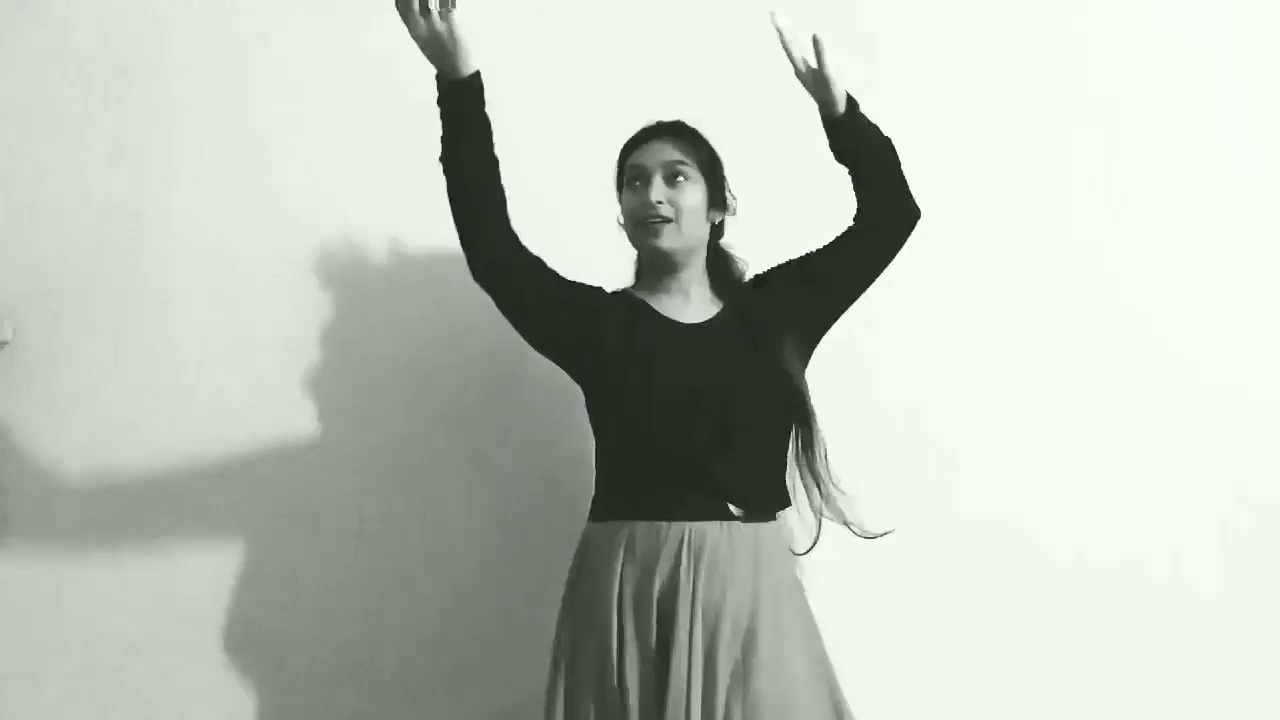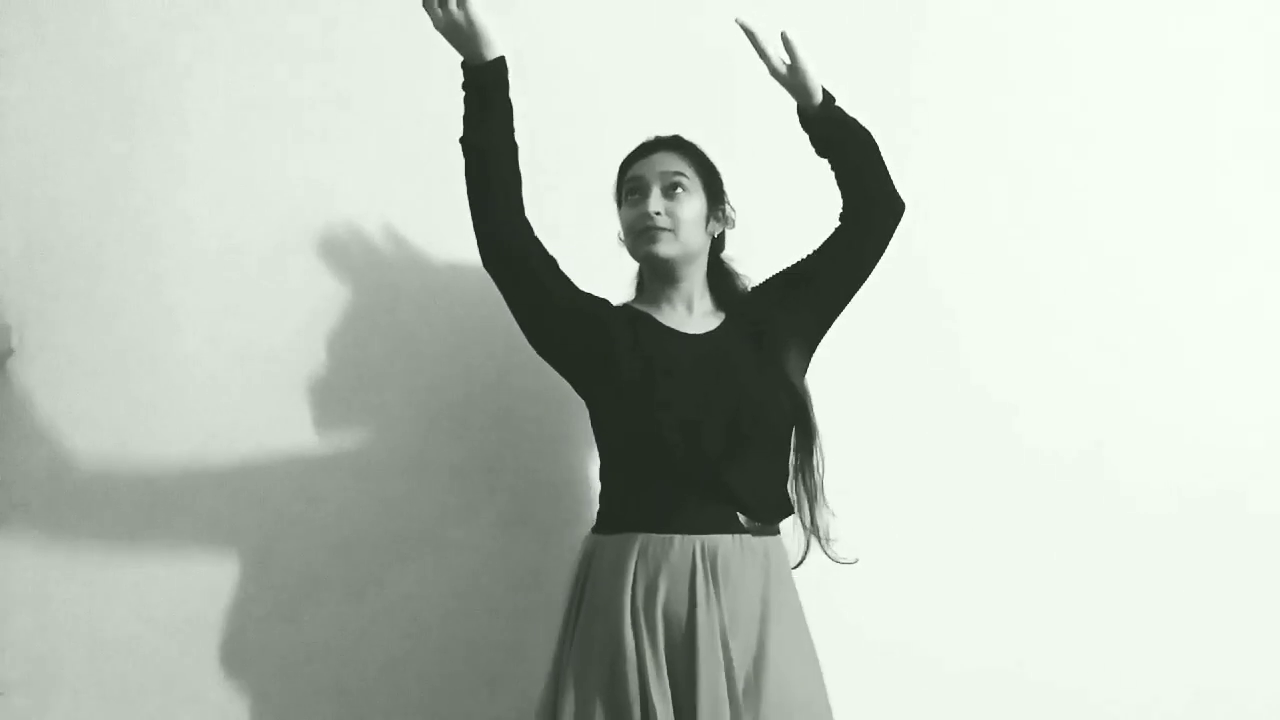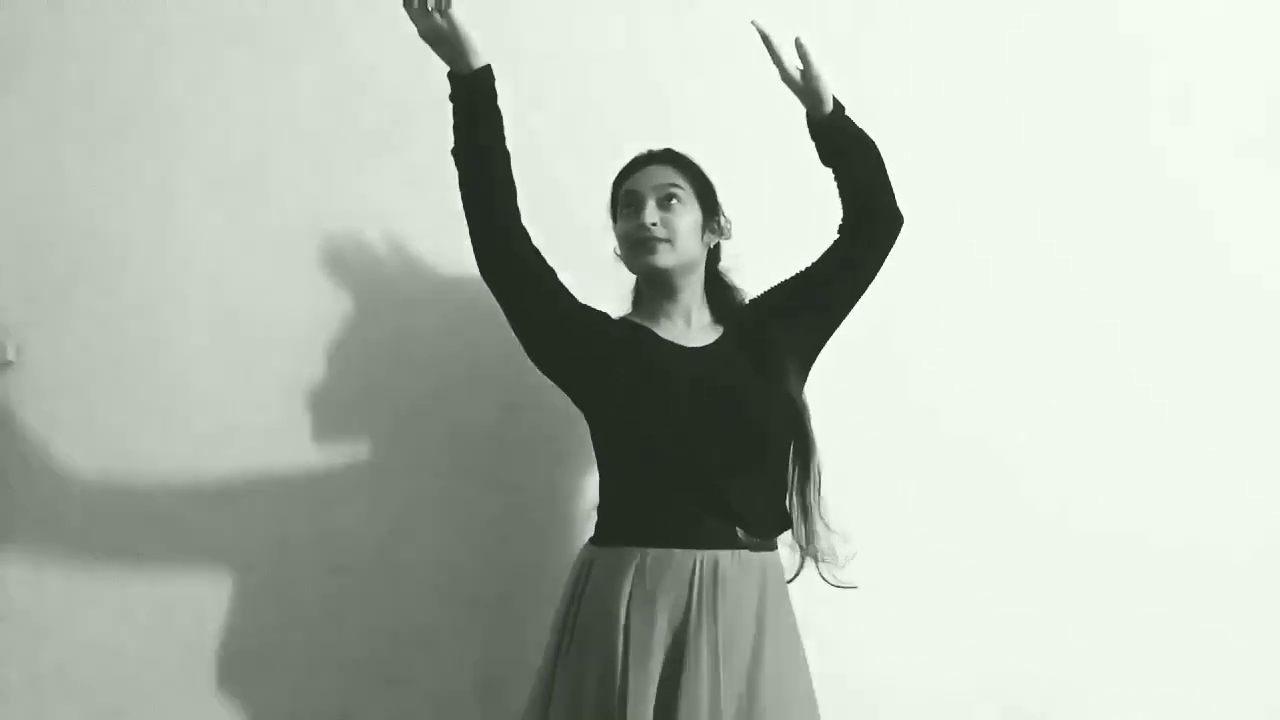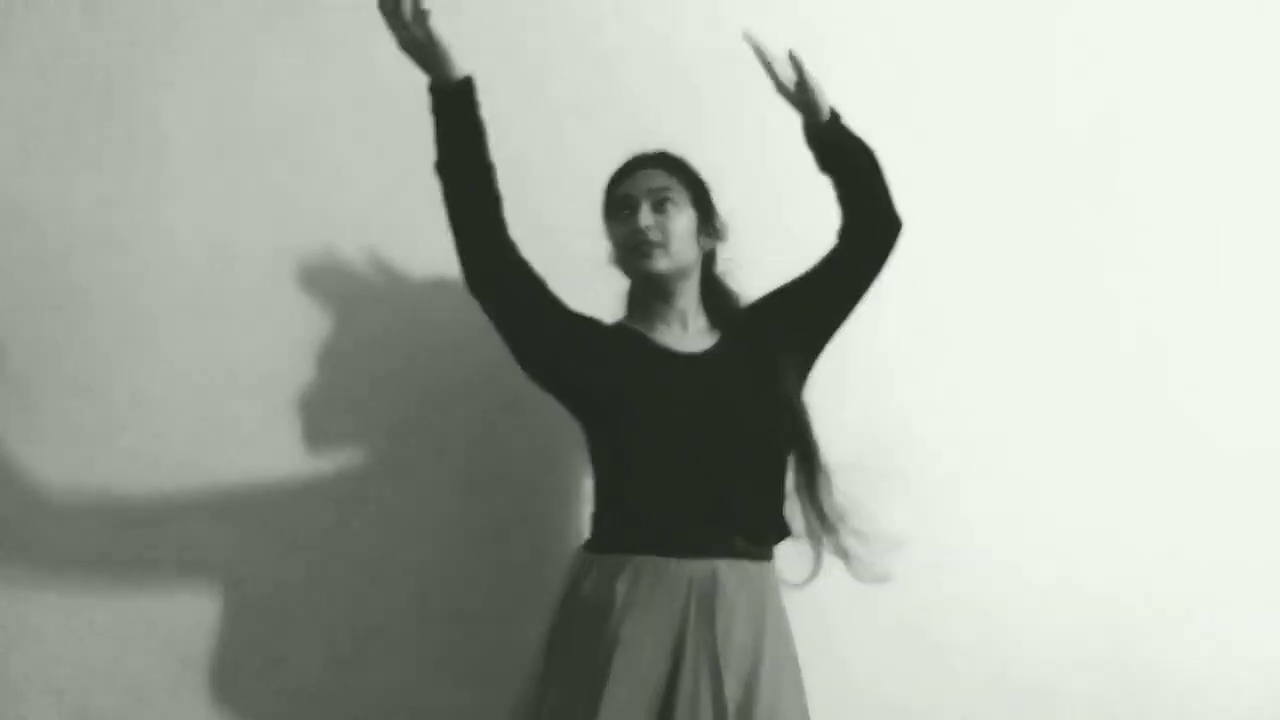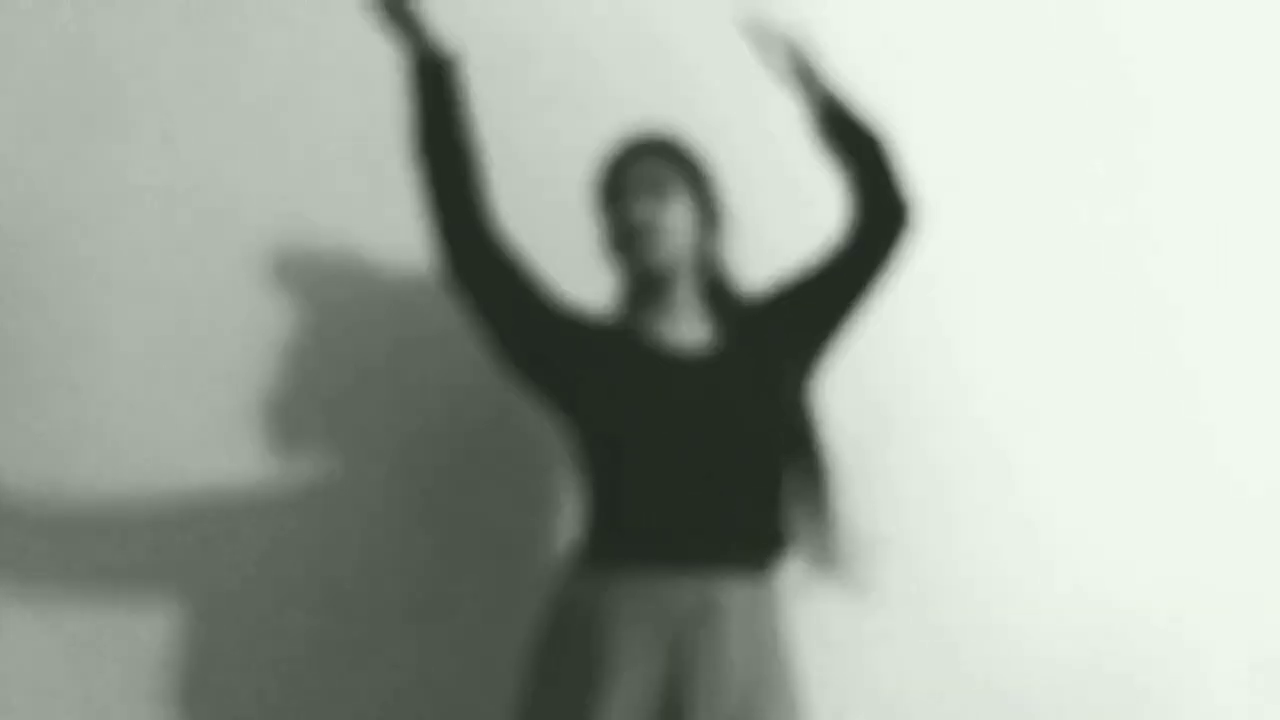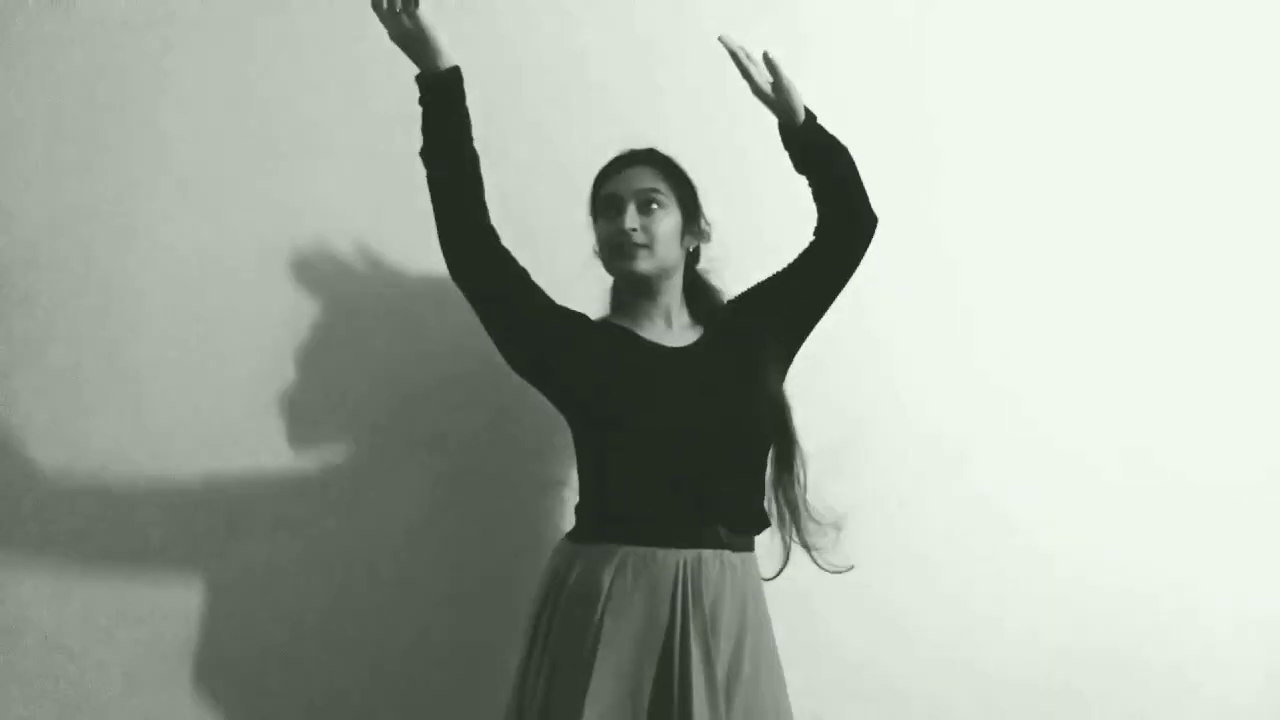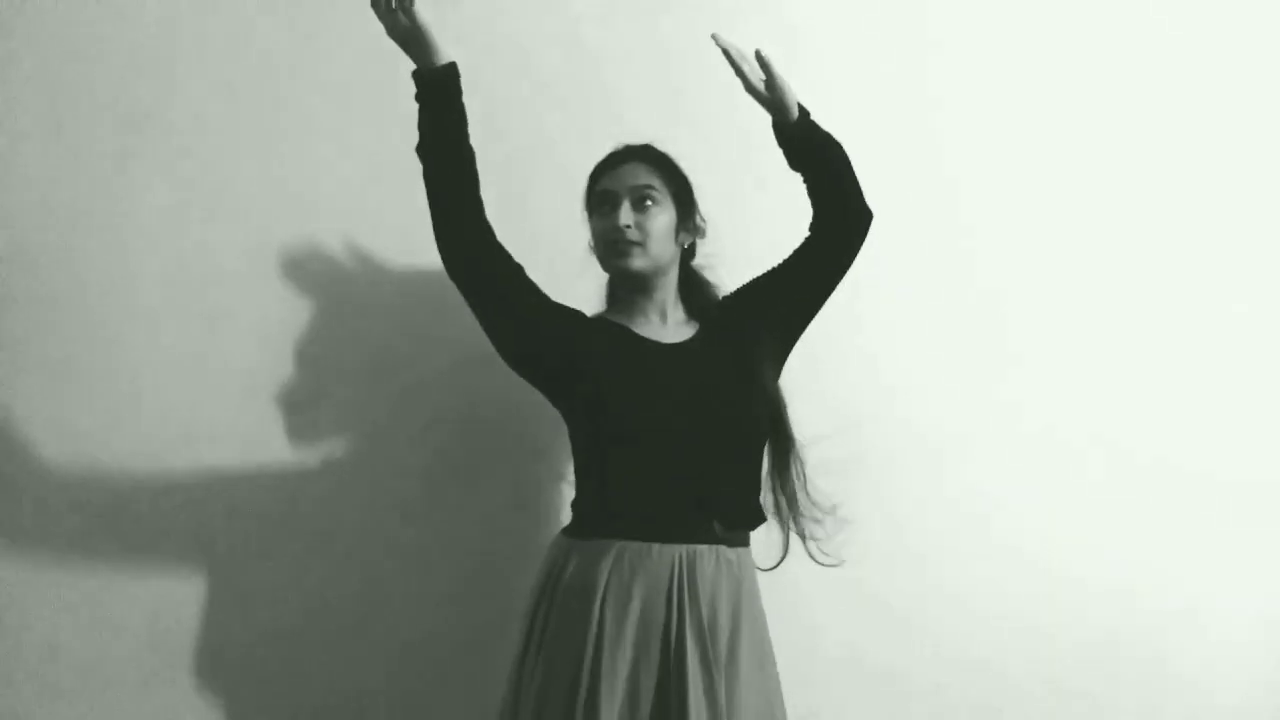
dt=0.5s
person 1, frame 1
left shoulder: (775, 309)
right shoulder: (597, 320)
left elbow: (891, 213)
right elbow: (490, 246)
left wrist: (836, 106)
right wrist: (460, 82)
left hip: (748, 584)
right hip: (630, 585)
person 1, frame 2
left shoulder: (774, 321)
right shoulder: (600, 333)
left elbow: (876, 209)
right elbow: (503, 235)
left wrist: (814, 103)
right wrist: (484, 69)
left hip: (749, 597)
right hip: (634, 595)
person 1, frame 3
left shoulder: (772, 332)
right shoulder: (598, 345)
left elbow: (874, 222)
right elbow: (501, 242)
left wrist: (824, 113)
right wrist: (470, 78)
left hip: (746, 607)
right hip: (630, 604)
person 1, frame 4
left shoulder: (769, 339)
right shoulder: (592, 352)
left elbow: (874, 227)
right elbow: (487, 254)
left wrist: (819, 119)
right wrist: (451, 88)
left hip: (740, 616)
right hip: (621, 610)
person 1, frame 5
left shoulder: (772, 337)
right shoulder: (585, 351)
left elbow: (883, 215)
right elbow: (471, 241)
left wrist: (824, 101)
right wrist: (433, 68)
left hip: (737, 631)
right hip: (613, 628)
person 1, frame 6
left shoulder: (750, 333)
right shoulder: (576, 345)
left elbow: (850, 223)
right elbow: (469, 242)
left wrist: (794, 118)
right wrist: (439, 77)
left hip: (721, 606)
right hip: (603, 599)
person 1, frame 7
left shoulder: (746, 329)
right shoulder: (571, 343)
left elbow: (845, 220)
right elbow: (466, 238)
left wrist: (789, 116)
right wrist: (436, 74)
left hip: (715, 599)
right hip: (598, 594)
